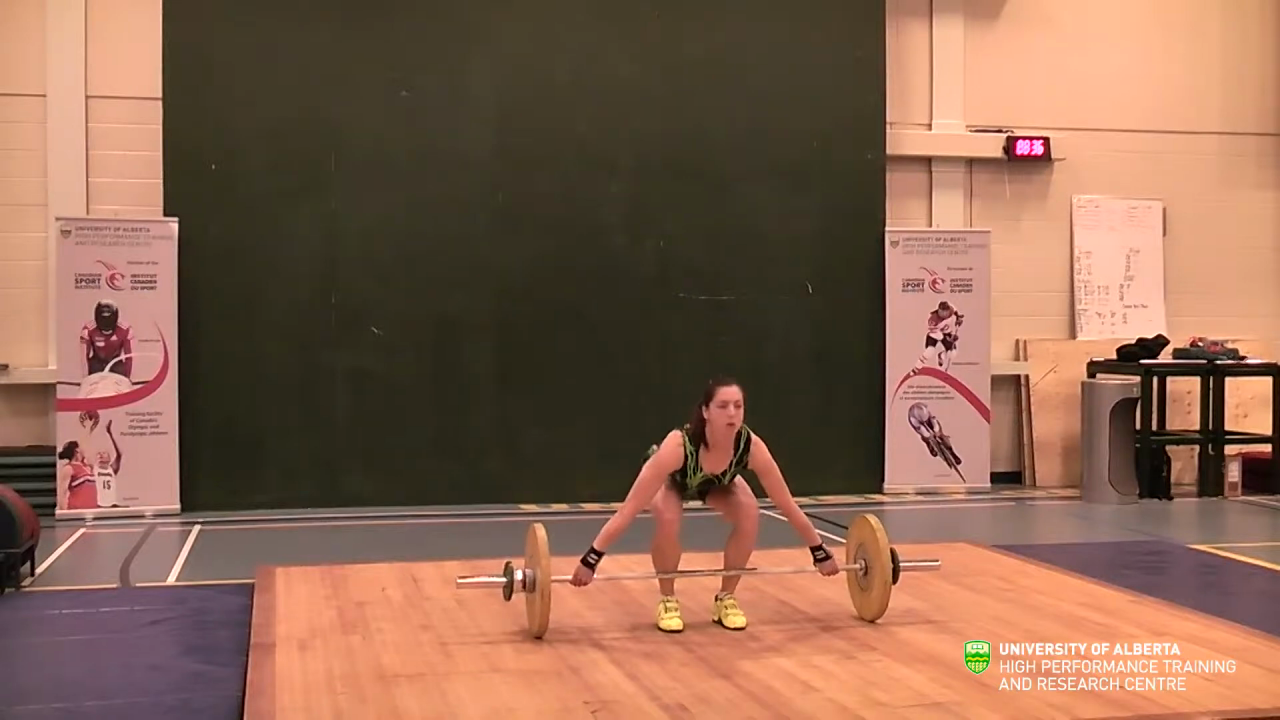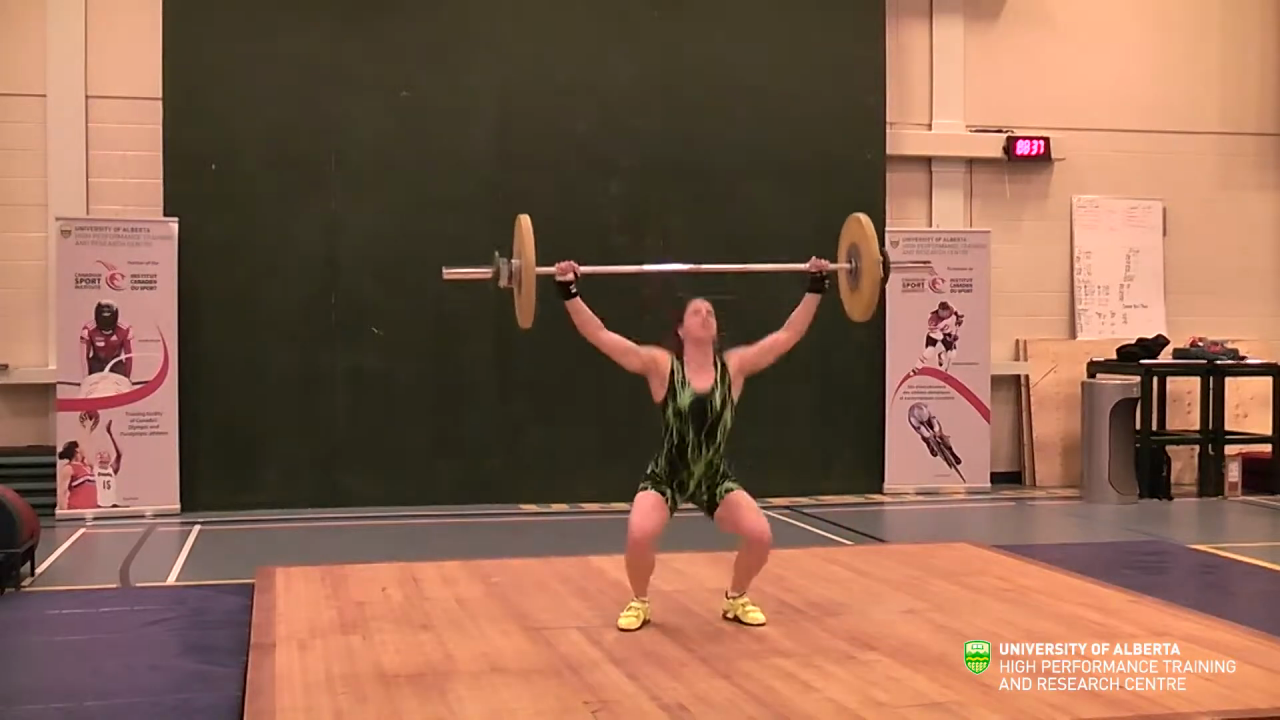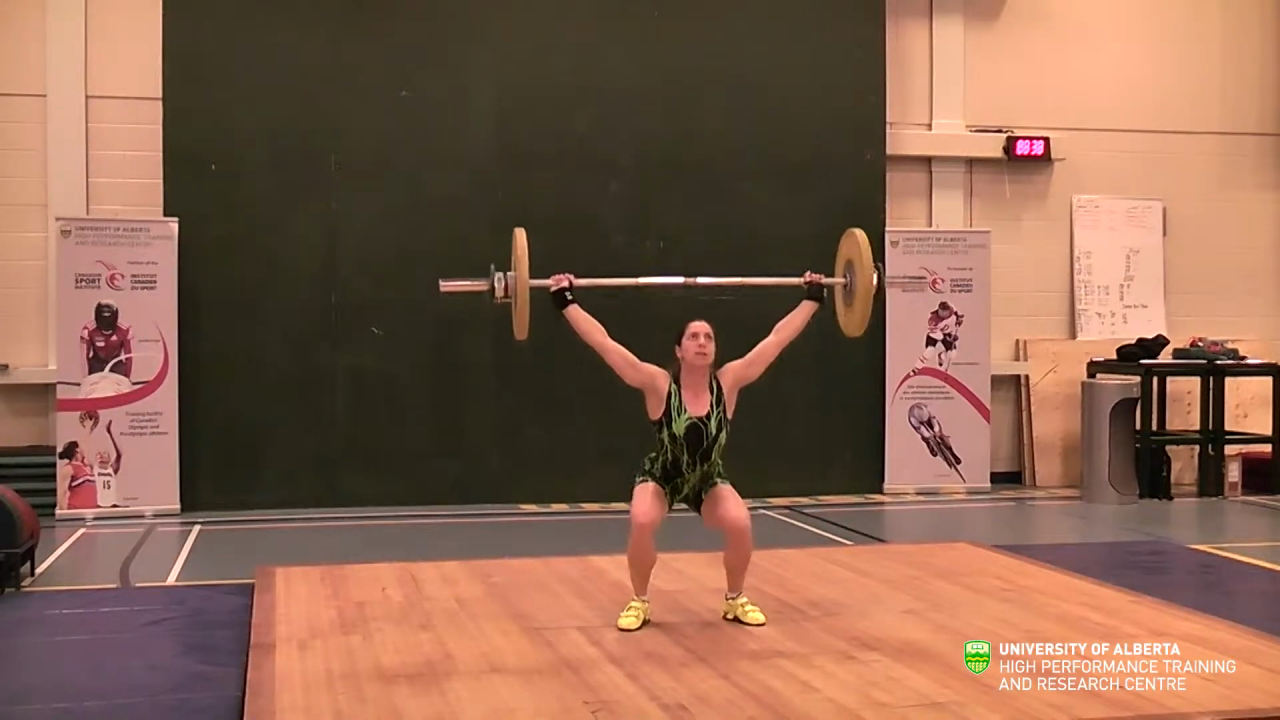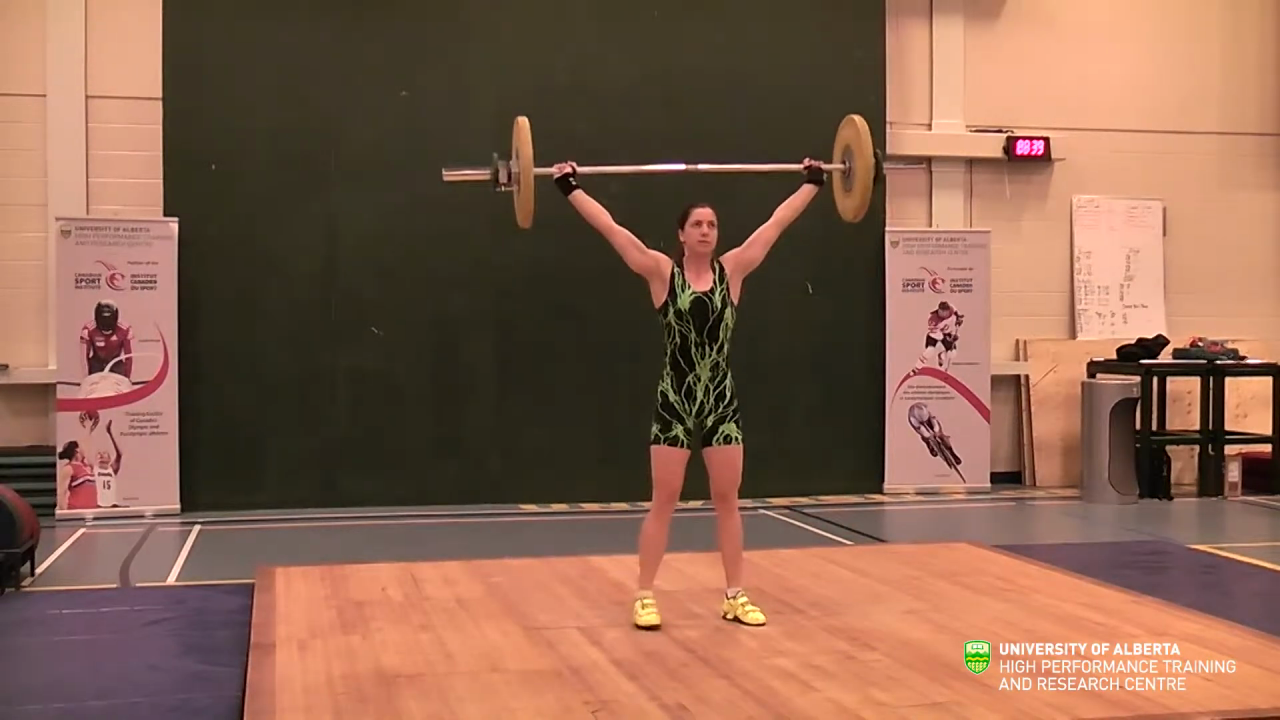
dt=1s
person 1, frame 1
left shoulder: (752, 447)
right shoulder: (677, 446)
left elbow: (788, 506)
right elbow: (629, 509)
left wrist: (820, 554)
right wrist: (590, 561)
left hip: (718, 481)
right hip: (672, 475)
left knee: (749, 514)
right knee: (668, 518)
left ankle: (725, 598)
right ankle: (668, 601)
person 1, frame 2
left shoulder: (732, 366)
right shoulder: (662, 367)
left elbow: (787, 337)
right elbow: (599, 336)
left wrist: (814, 289)
right wrist: (570, 291)
left hip: (716, 480)
right hip: (665, 479)
left knee: (760, 536)
right knee: (639, 536)
left ankle: (736, 599)
right ankle: (639, 602)
person 1, frame 3
left shoulder: (728, 383)
right shoulder: (658, 385)
left elbow: (776, 338)
right elbow: (603, 342)
left wrist: (812, 298)
right wrist: (565, 301)
left hip: (708, 478)
right hip: (660, 476)
left knee: (740, 525)
right knee: (642, 523)
left ankle: (735, 599)
right ankle: (639, 602)
person 1, frame 4
left shoulder: (731, 270)
right shoulder: (662, 272)
left elbow: (777, 222)
right elbow: (610, 227)
left wrist: (812, 183)
right wrist: (569, 187)
left hip: (720, 399)
right hip: (674, 399)
left knee: (727, 500)
right knee: (664, 501)
left ankle: (735, 596)
right ankle: (644, 597)
